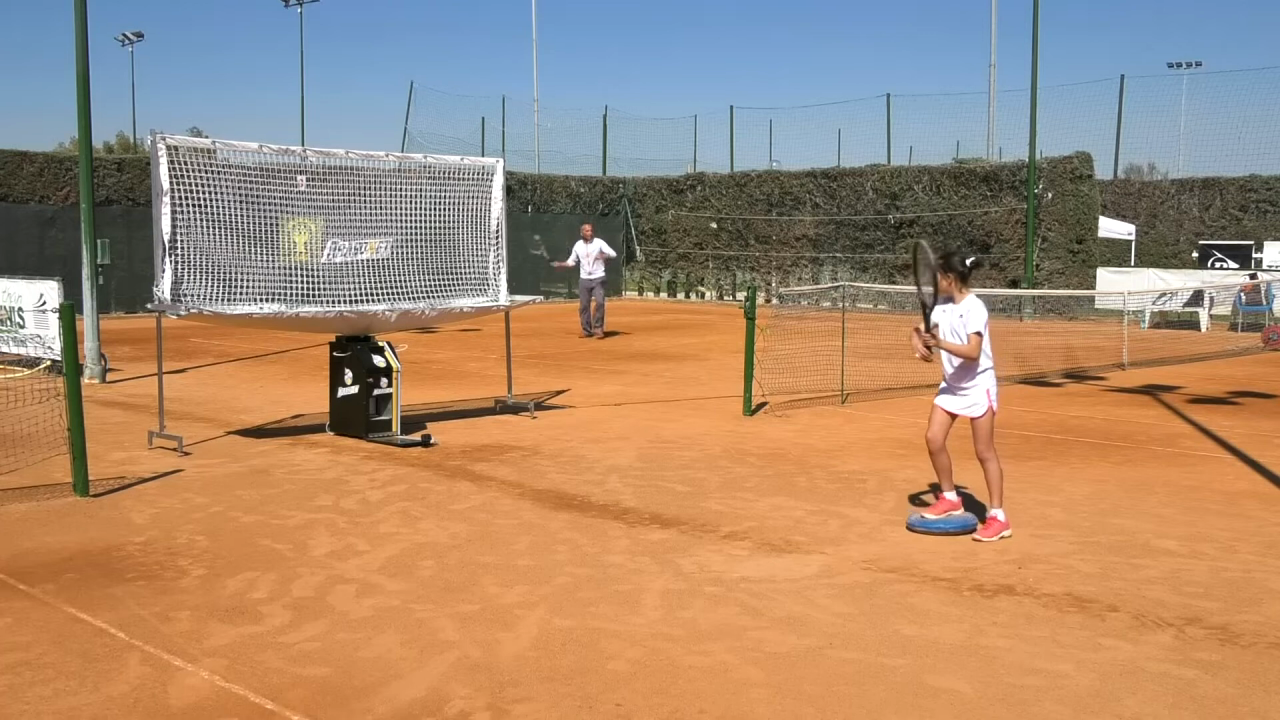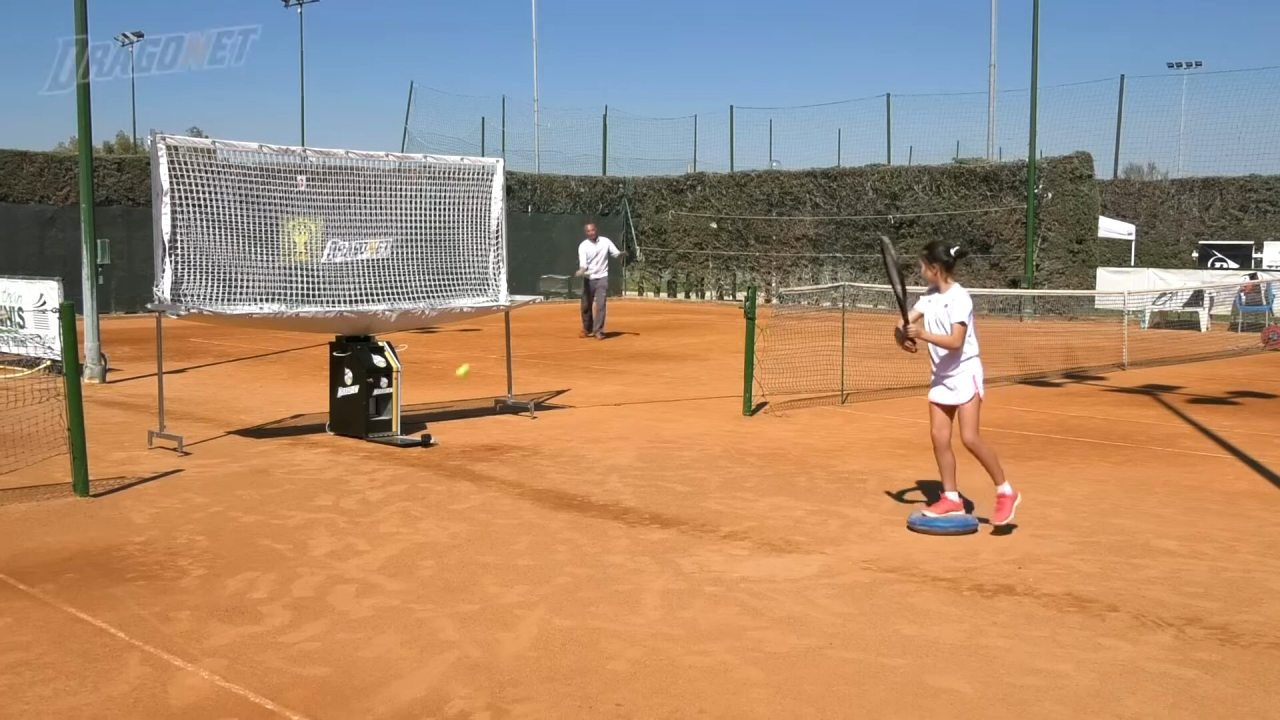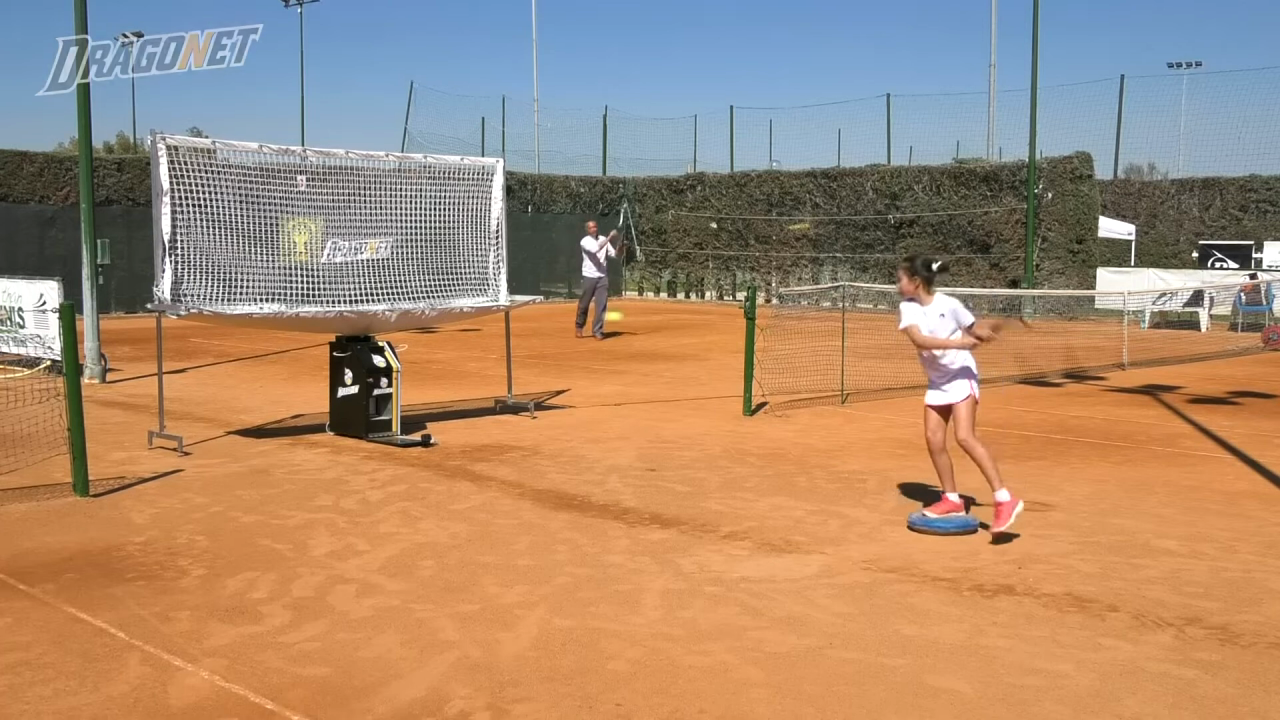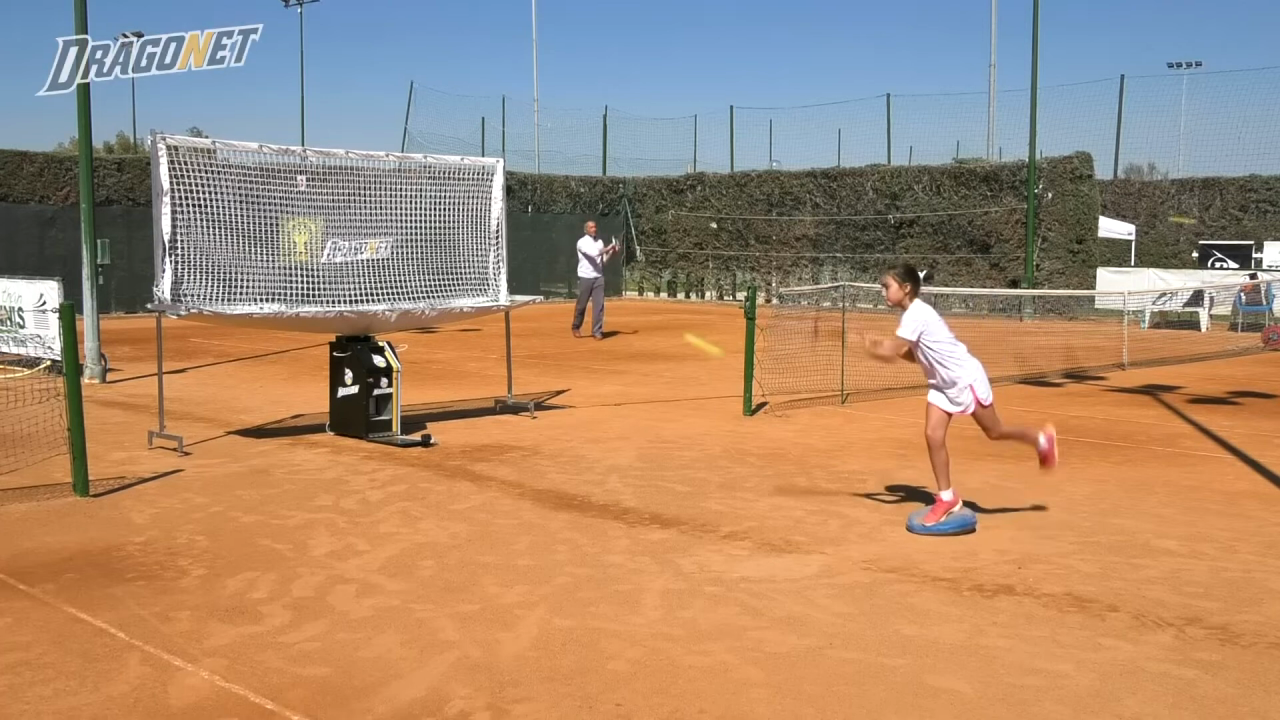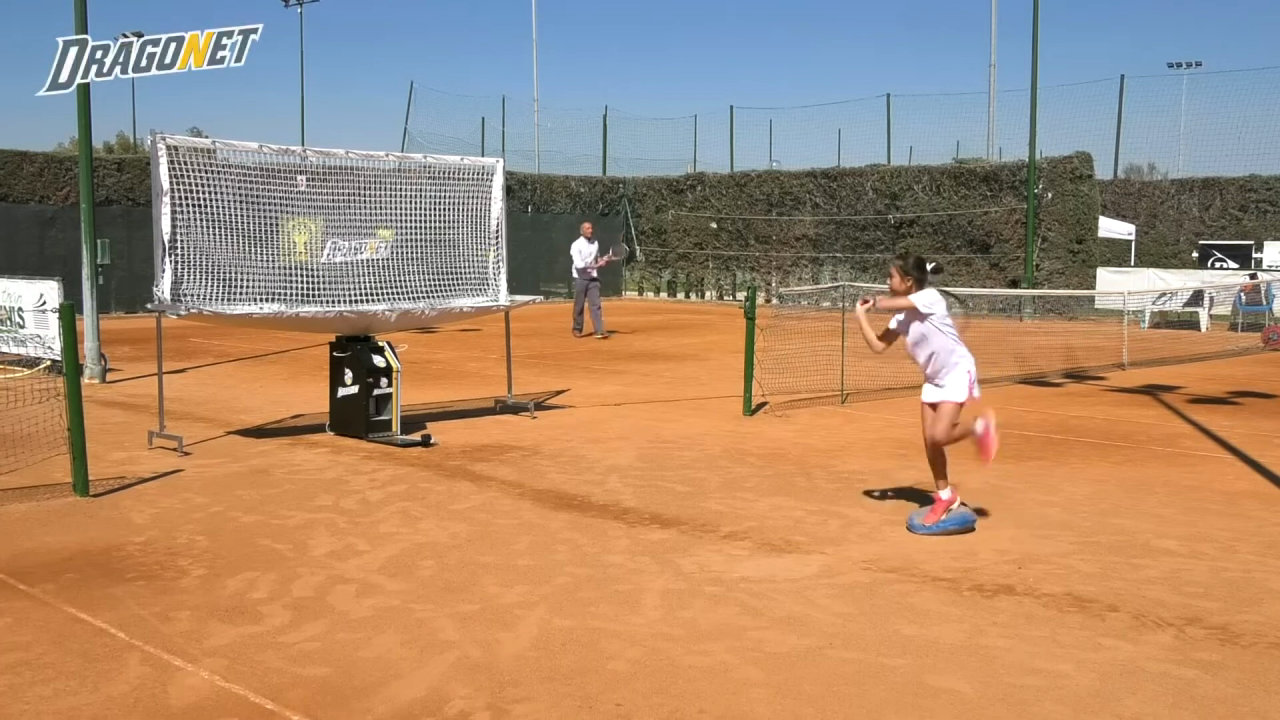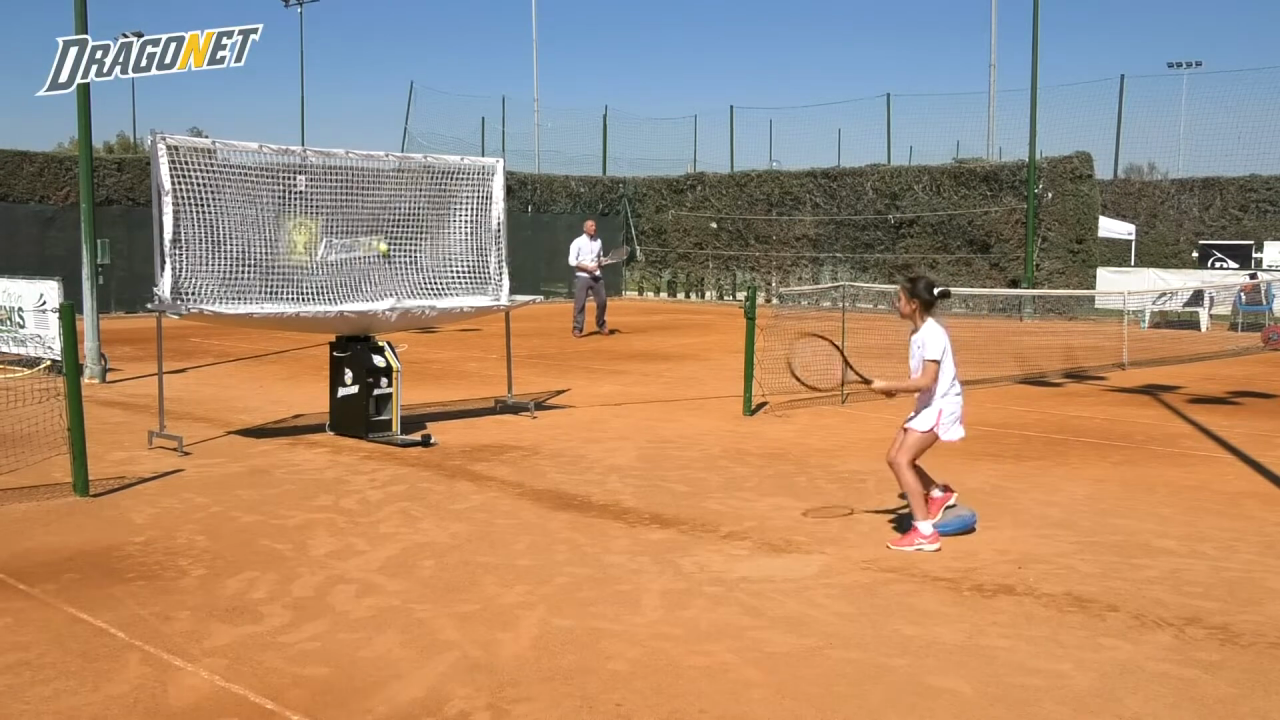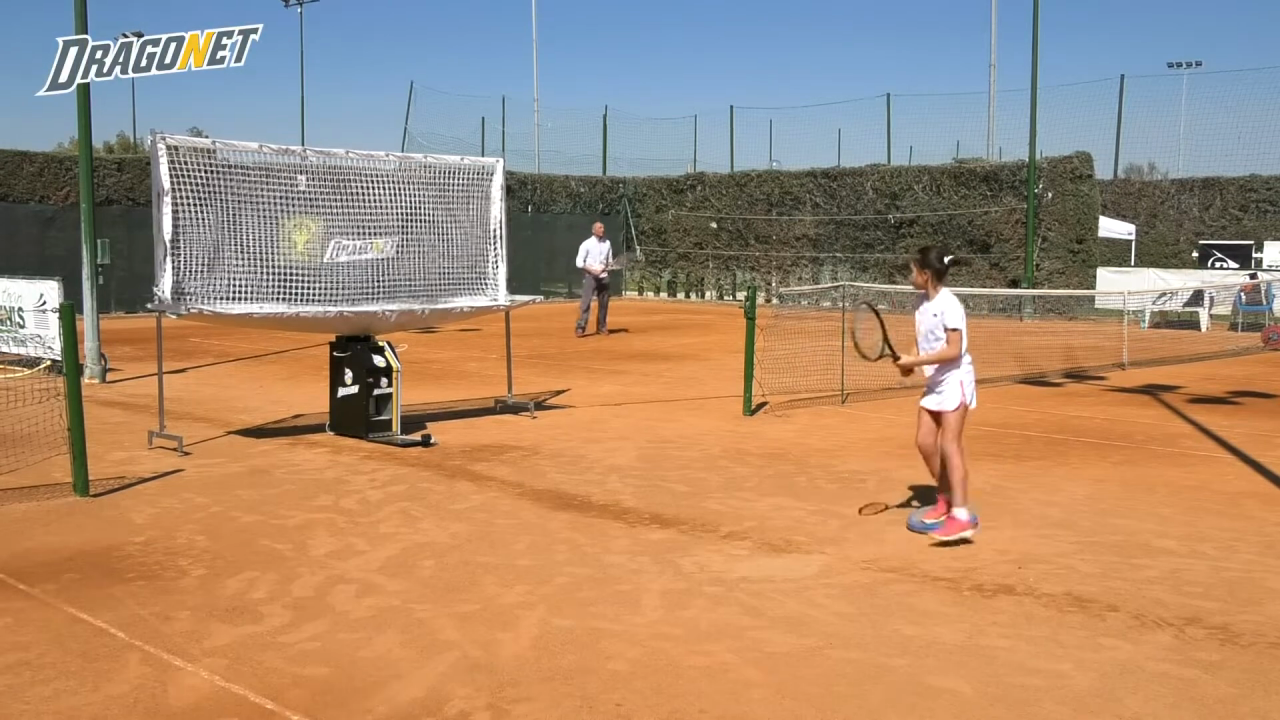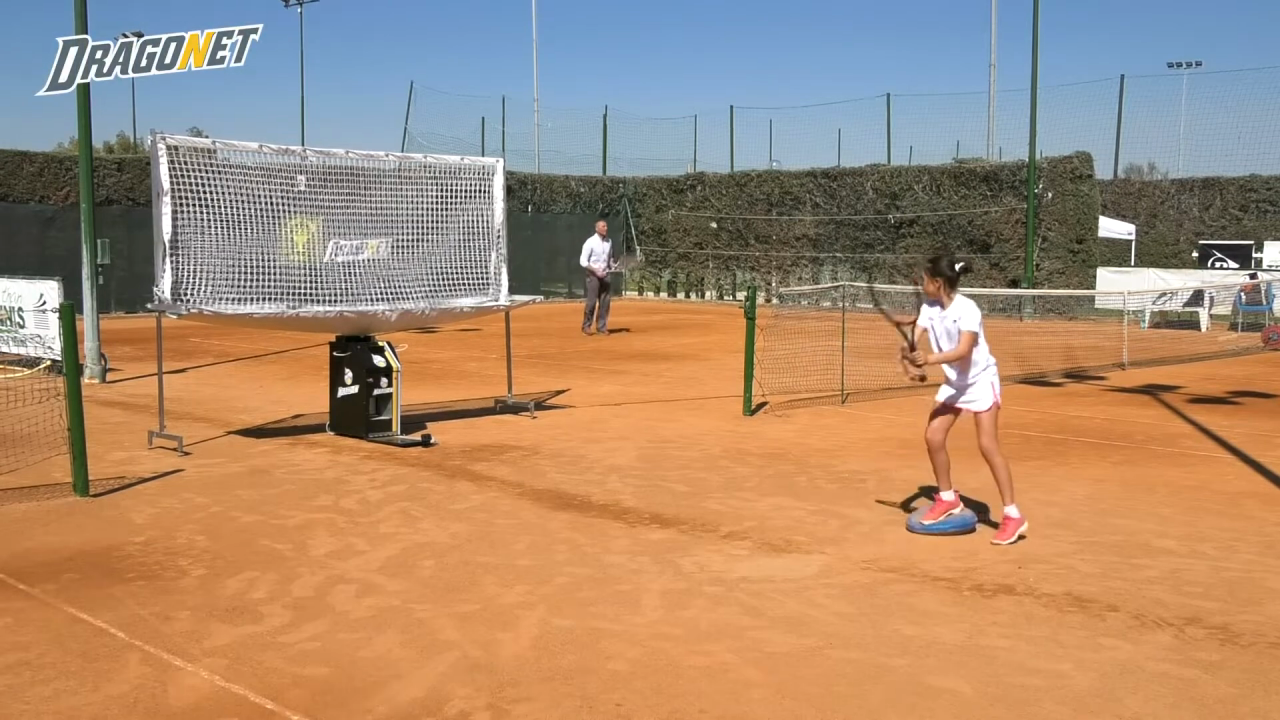
dt=0.3s
person 1, frame 1
left shoulder: (975, 309)
right shoulder: (943, 305)
left elbow: (973, 352)
right elbow: (923, 331)
left wrist: (940, 343)
right wrist: (920, 343)
left hip: (978, 386)
right hip: (951, 385)
left knee: (984, 451)
right knee: (934, 438)
left ankle: (998, 517)
right ankle: (950, 498)
person 1, frame 2
left shoulder: (960, 298)
right shoulder: (929, 295)
left elbow: (955, 343)
right elbow: (908, 321)
left wrist: (921, 335)
right wrist: (904, 335)
left hip: (965, 374)
right hip: (941, 376)
left knee: (970, 438)
right knee: (939, 438)
left ankle: (1005, 493)
right ankle: (951, 499)
person 1, frame 3
left shoulder: (949, 305)
right shoulder: (906, 308)
left elbow: (977, 332)
right elbow: (919, 339)
left wrist: (984, 332)
right wrist: (957, 342)
left hip: (961, 377)
right hip: (936, 381)
left knee: (965, 438)
right knee: (933, 439)
left ankle: (1005, 501)
right ankle: (952, 501)
person 1, frame 4
left shoulder: (917, 314)
right shoulder: (909, 316)
left elbow: (894, 350)
right elbow: (910, 355)
left wrist: (874, 350)
right wrist: (881, 347)
left hip: (966, 379)
right hip: (942, 383)
left knee: (994, 432)
right knee: (933, 436)
left ankle: (1042, 440)
right ankle: (947, 498)
person 1, frame 5
left shoulder: (930, 298)
right shoulder: (902, 315)
left elbow: (885, 303)
right elbow: (877, 346)
left wrist: (874, 302)
right wrist: (861, 315)
left hip: (958, 373)
right hip: (935, 379)
left knee: (938, 436)
right knee: (931, 436)
left ankle: (981, 427)
right ankle: (945, 496)
person 1, frame 6
left shoulder: (933, 335)
right shoulder: (918, 334)
left elbow: (926, 382)
left wrist: (887, 385)
right wrist: (895, 387)
left hip: (941, 407)
right hip: (927, 406)
left knee: (901, 462)
right knee: (895, 457)
left ankle: (924, 532)
right ankle: (941, 494)
person 1, frame 7
left shoulder: (950, 304)
right shoulder: (921, 303)
left elbow: (953, 351)
left wrist: (915, 360)
right wrist: (911, 363)
left hip: (955, 379)
right hip: (934, 382)
left knee: (949, 445)
right knee: (925, 443)
left ankle: (961, 518)
right ankle: (948, 501)
person 1, frame 8
left shoulder: (967, 309)
right shoulder: (929, 308)
left elbow: (964, 350)
right elbow: (917, 339)
left wrist: (932, 358)
right wrist: (913, 358)
left hip: (981, 380)
right hip: (953, 383)
left knee: (988, 446)
right knee: (933, 438)
left ankle: (1013, 516)
right ankle: (947, 498)
